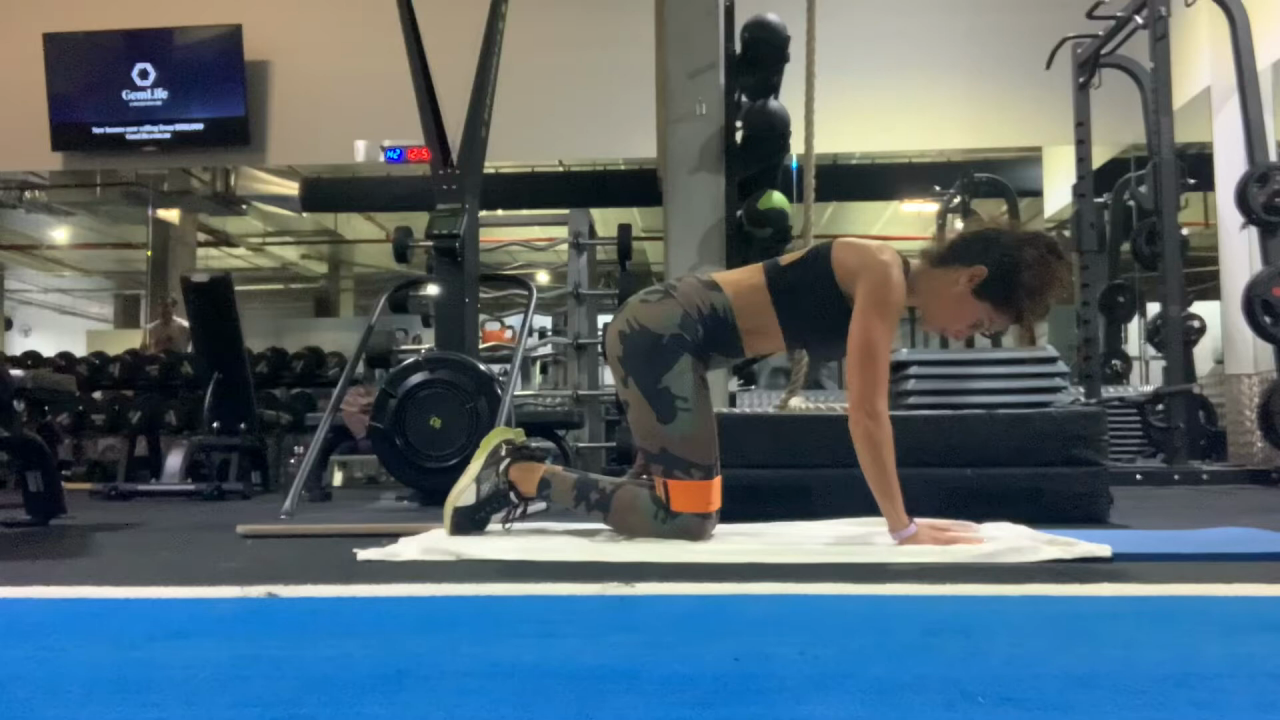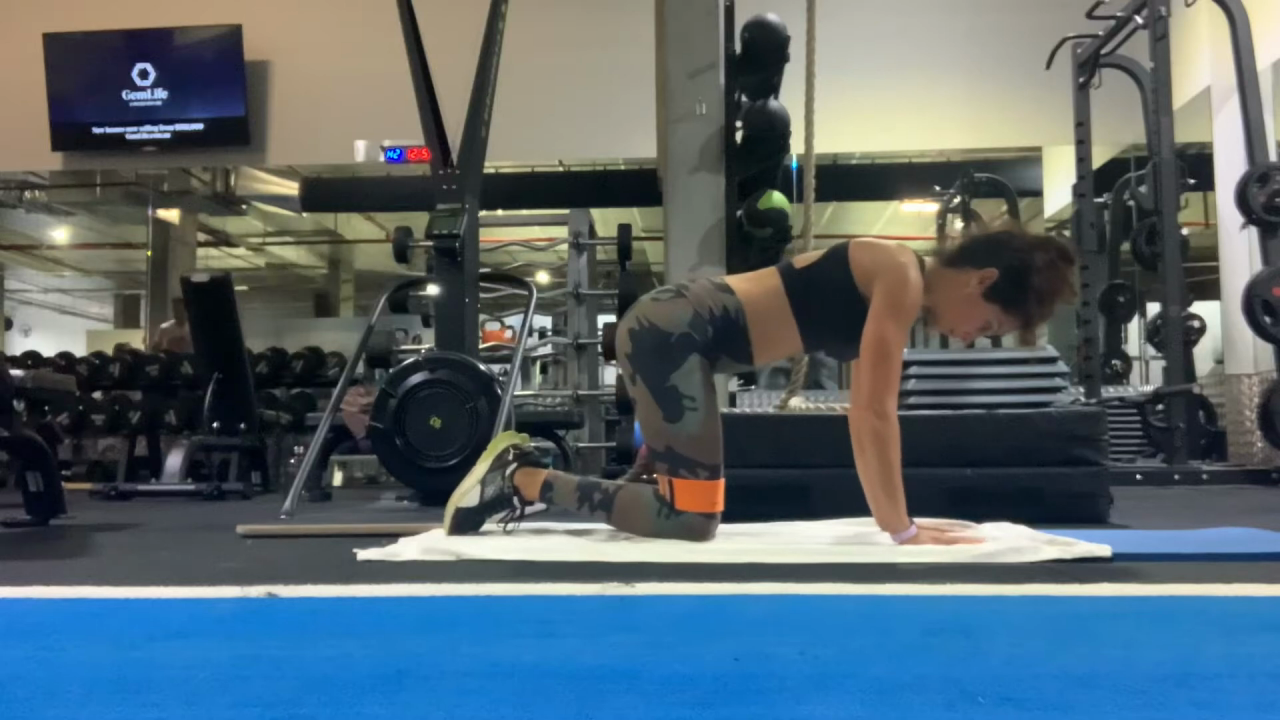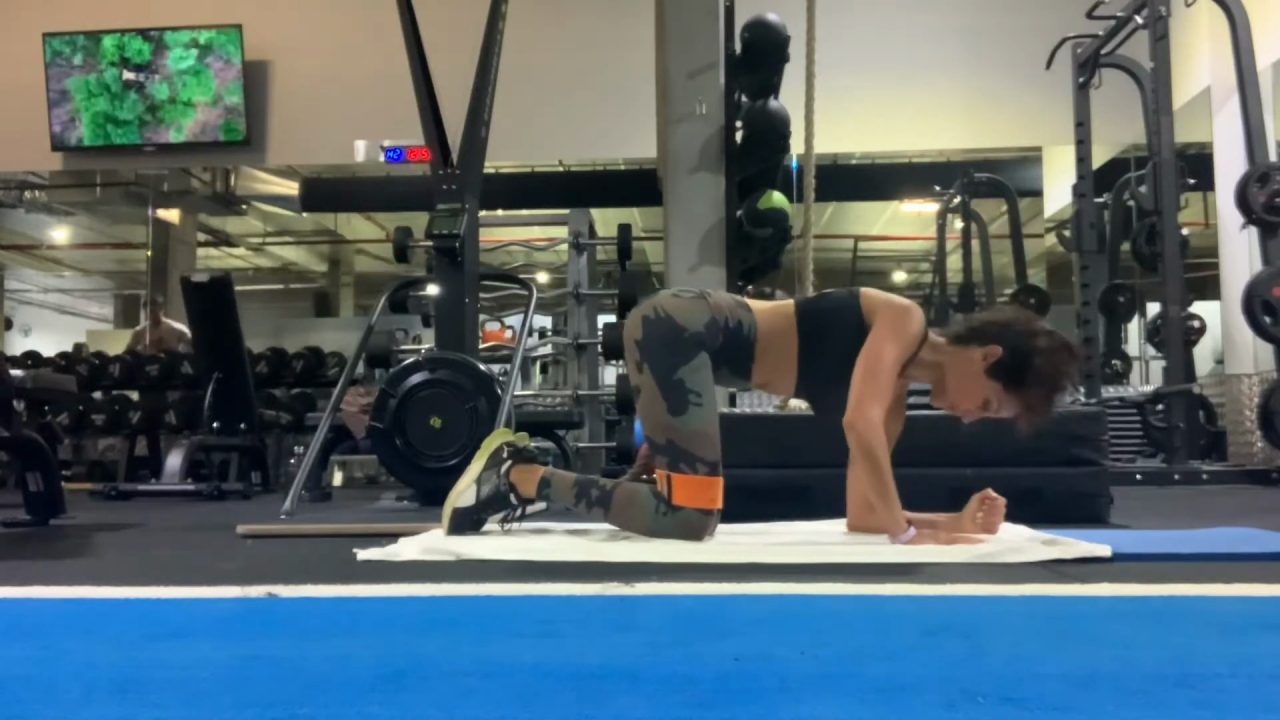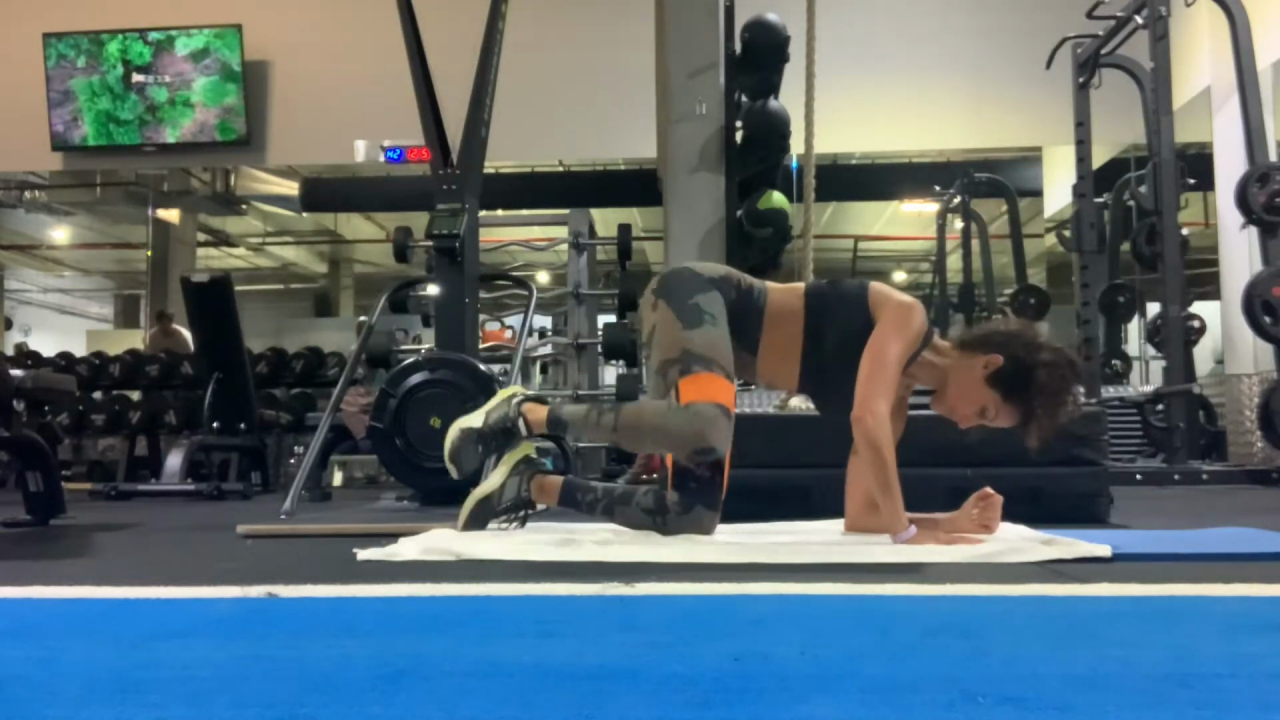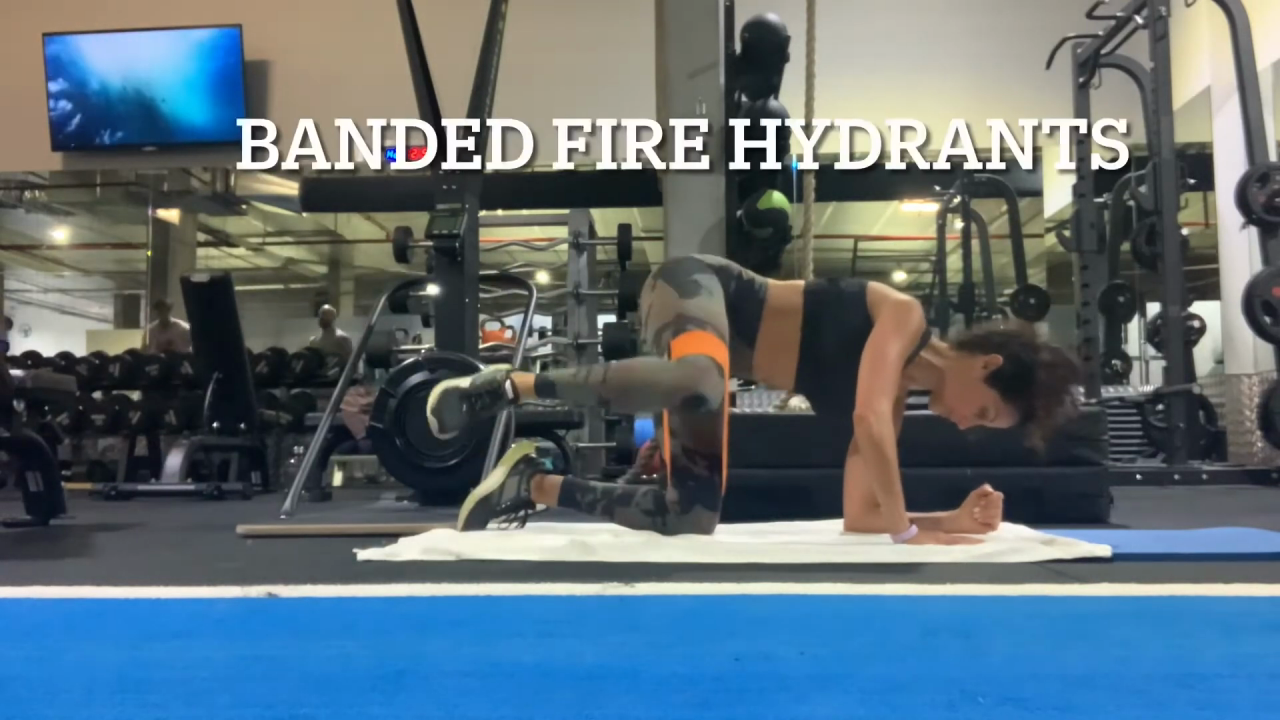
dt=1s
person 1, frame 1
left shoulder: (878, 290)
right shoulder: (885, 274)
left elbow: (862, 416)
right elbow: (869, 413)
left wrist: (899, 517)
right wrist: (903, 528)
left hip: (663, 335)
right hip: (659, 332)
left knee: (685, 505)
right knee: (686, 519)
left ankle: (520, 466)
right ankle: (512, 472)
person 1, frame 2
left shoulder: (885, 297)
right shoulder: (901, 276)
left elbow: (862, 420)
right elbow: (877, 414)
left wrist: (887, 520)
right wrist: (903, 530)
left hip: (675, 336)
right hip: (671, 332)
left knee: (685, 504)
right knee: (689, 521)
left ankle: (521, 474)
right ankle: (518, 479)
person 1, frame 3
left shoulder: (897, 394)
right shoulder: (902, 321)
left elbow: (860, 514)
right elbow: (858, 424)
left wrist: (952, 522)
right wrist: (905, 531)
left hip: (691, 346)
right hip: (679, 328)
left knee: (690, 516)
right knee: (685, 519)
left ankle: (521, 471)
right ankle: (513, 474)
person 1, frame 4
left shoulder: (899, 396)
right shoulder: (906, 316)
left elbow: (858, 514)
right elbow: (863, 417)
left wrist: (948, 520)
right wrist: (905, 529)
left hip: (714, 341)
right hip: (695, 296)
left knee: (693, 516)
right knee: (702, 435)
left ankle: (534, 483)
right ankle: (527, 416)
person 1, frame 5
left shoulder: (899, 391)
right shoulder: (903, 315)
left elbow: (858, 516)
right elbow: (868, 418)
left wrist: (951, 519)
right wrist: (905, 529)
left hip: (706, 353)
right hip: (696, 283)
left knee: (692, 517)
right knee: (697, 395)
left ankle: (532, 482)
right ankle: (511, 384)
